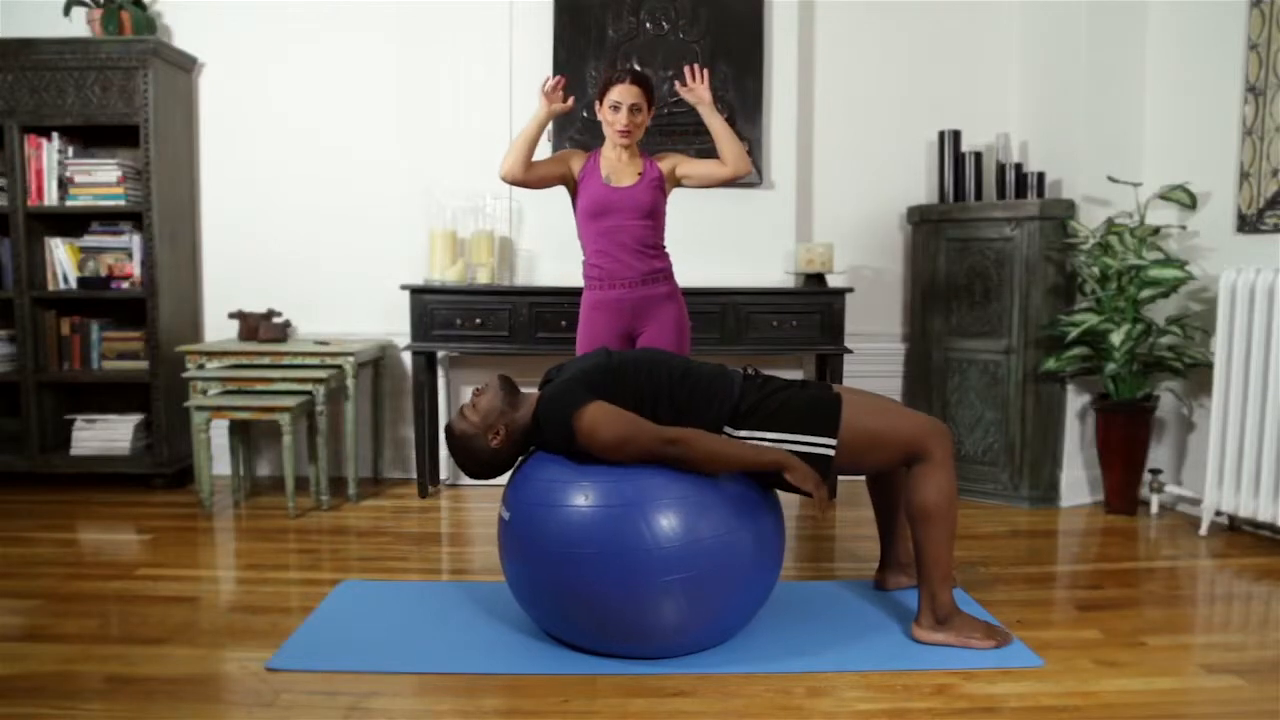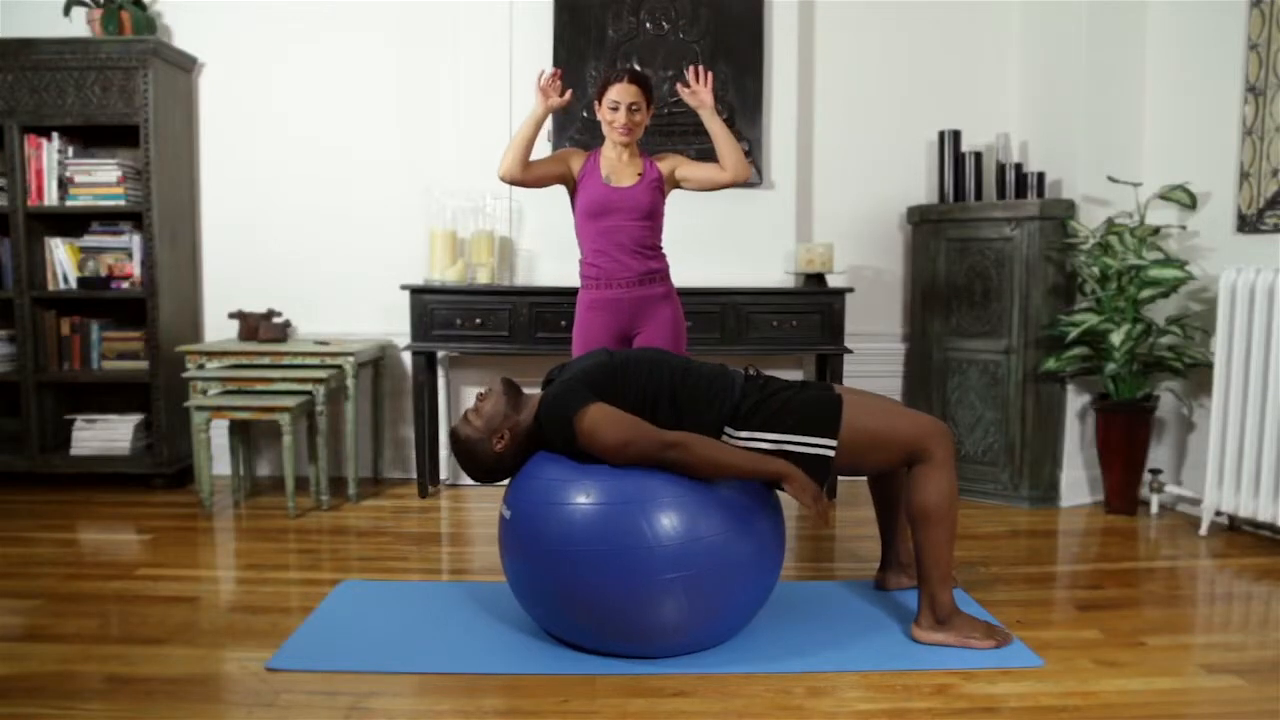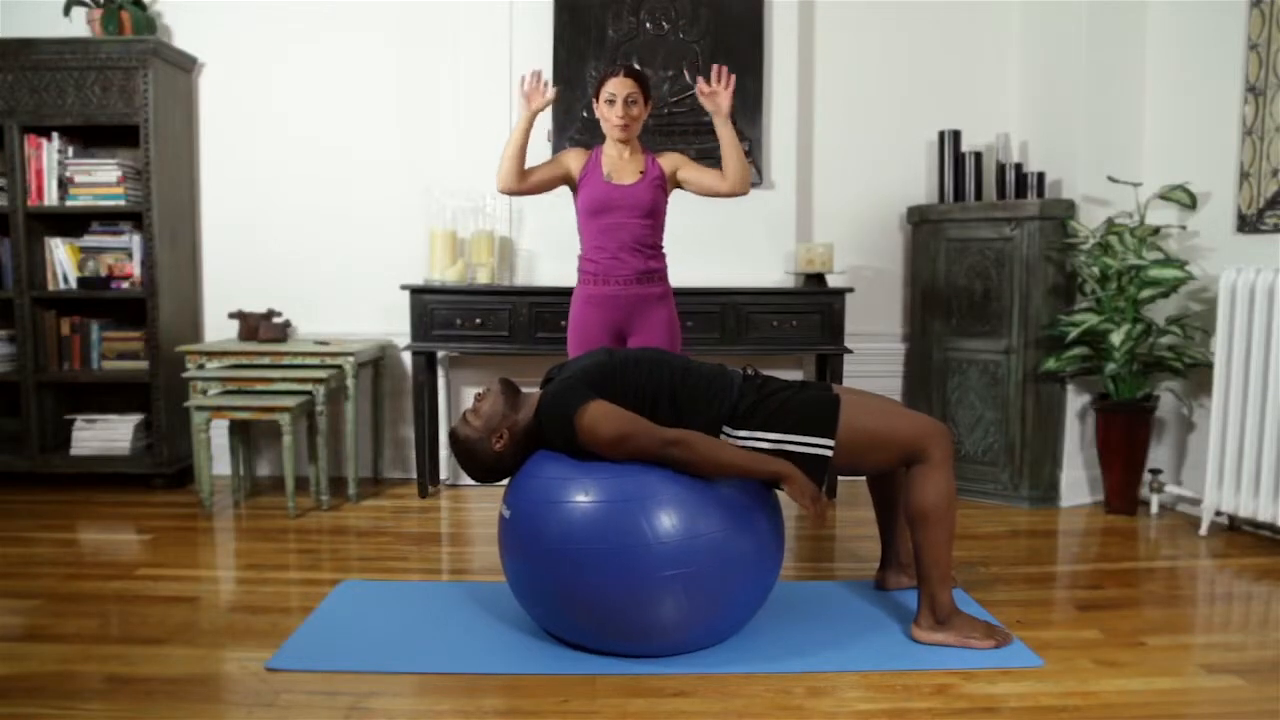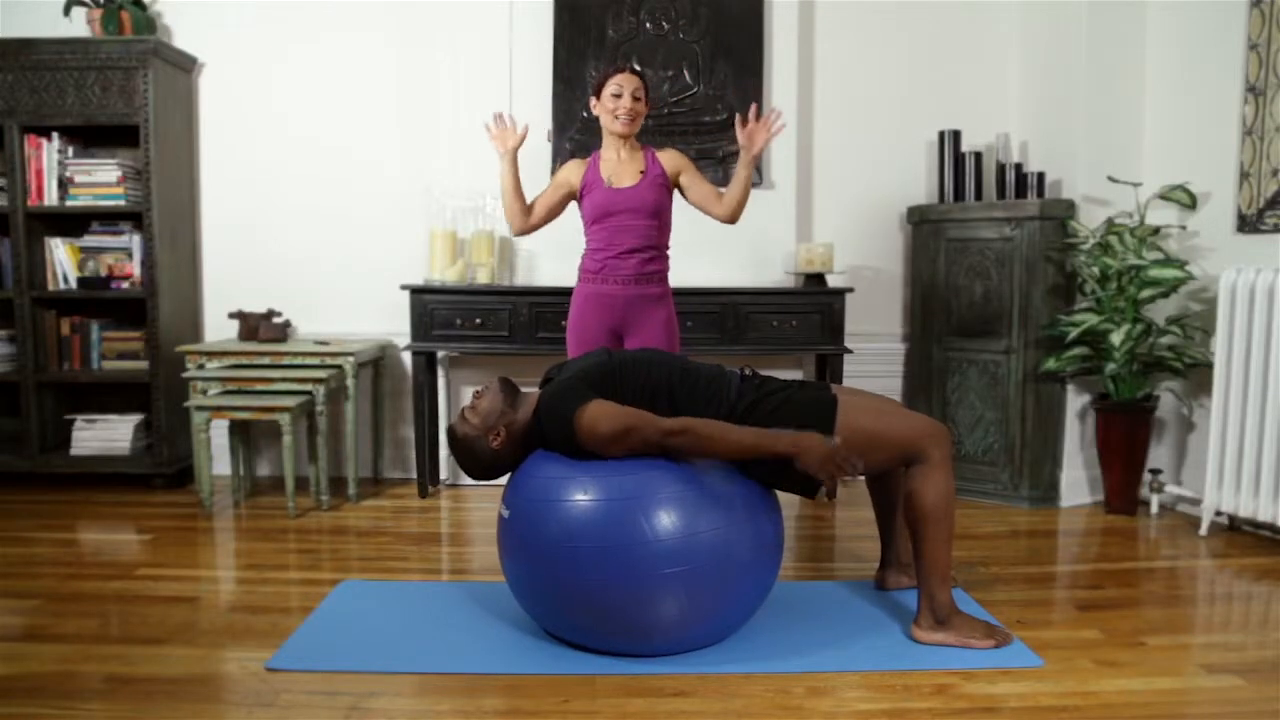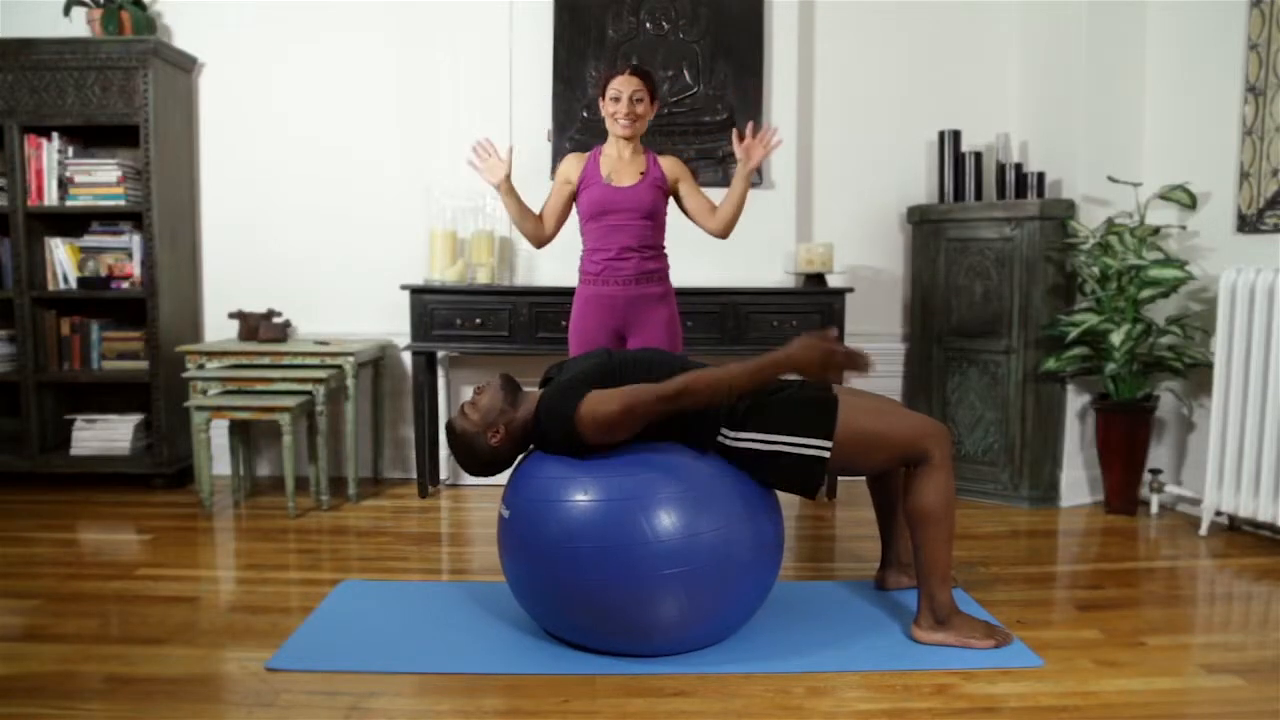
dt=0.3s
person 1, frame 1
left shoulder: (554, 390)
right shoulder: (564, 419)
right elbow: (671, 442)
right wrist: (780, 459)
left hip: (740, 392)
right hip: (748, 420)
left knee: (893, 430)
right knee: (930, 440)
left ankle: (898, 564)
right ankle: (938, 614)
person 1, frame 2
left shoulder: (557, 389)
right shoulder: (563, 418)
right elbow: (671, 446)
right wrist: (782, 470)
left hip: (743, 392)
right hip: (748, 421)
left knee: (897, 431)
right knee: (931, 439)
left ankle: (898, 564)
right ankle: (938, 614)
person 1, frame 3
left shoulder: (556, 389)
right shoulder: (562, 416)
right elbow: (670, 442)
right wrist: (782, 470)
left hip: (741, 391)
right hip: (746, 420)
left knee: (895, 432)
right knee: (929, 441)
left ankle: (898, 563)
right ankle: (938, 614)
person 1, frame 4
left shoulder: (554, 390)
right shoulder: (564, 419)
right elbow: (672, 432)
right wrist: (793, 443)
left hip: (738, 391)
right hip: (750, 414)
left knee: (889, 433)
right knee: (929, 439)
left ankle: (899, 564)
right ankle: (938, 615)
person 1, frame 5
left shoulder: (554, 392)
right shoulder: (567, 419)
right elbow: (674, 395)
right wrist: (784, 360)
left hip: (739, 400)
right hip: (741, 421)
left knee: (895, 428)
right knee: (929, 441)
left ankle: (899, 563)
right ankle: (938, 615)
person 2, frame 1
left shoulder: (664, 167)
right shoulder: (576, 165)
left elbow: (737, 166)
right elbow: (512, 172)
left wrist: (705, 108)
right wrist: (545, 113)
left hip: (660, 304)
right hip: (601, 306)
person 2, frame 2
left shoulder: (664, 168)
right shoulder: (576, 164)
left elbow: (736, 172)
right elbow: (510, 172)
left wrist: (706, 112)
right wrist: (541, 111)
left hip: (657, 304)
right hip: (598, 306)
person 2, frame 3
left shoulder: (666, 165)
right shoulder: (577, 162)
left elbow: (736, 184)
right elbow: (509, 183)
left wrist: (720, 116)
right wrist: (529, 113)
left hip: (652, 304)
right hip: (593, 303)
person 2, frame 4
left shoulder: (668, 163)
right shoulder: (577, 171)
left elbow: (727, 211)
right elbow: (521, 222)
left wrist: (746, 157)
right wrist: (509, 159)
left hip: (652, 304)
right hip: (593, 303)
person 2, frame 5
left shoulder: (667, 168)
right shoulder: (575, 166)
left elbow: (718, 225)
right elbow: (539, 234)
left wrist: (743, 171)
right wrist: (504, 185)
left hip: (653, 304)
right hip: (594, 304)
